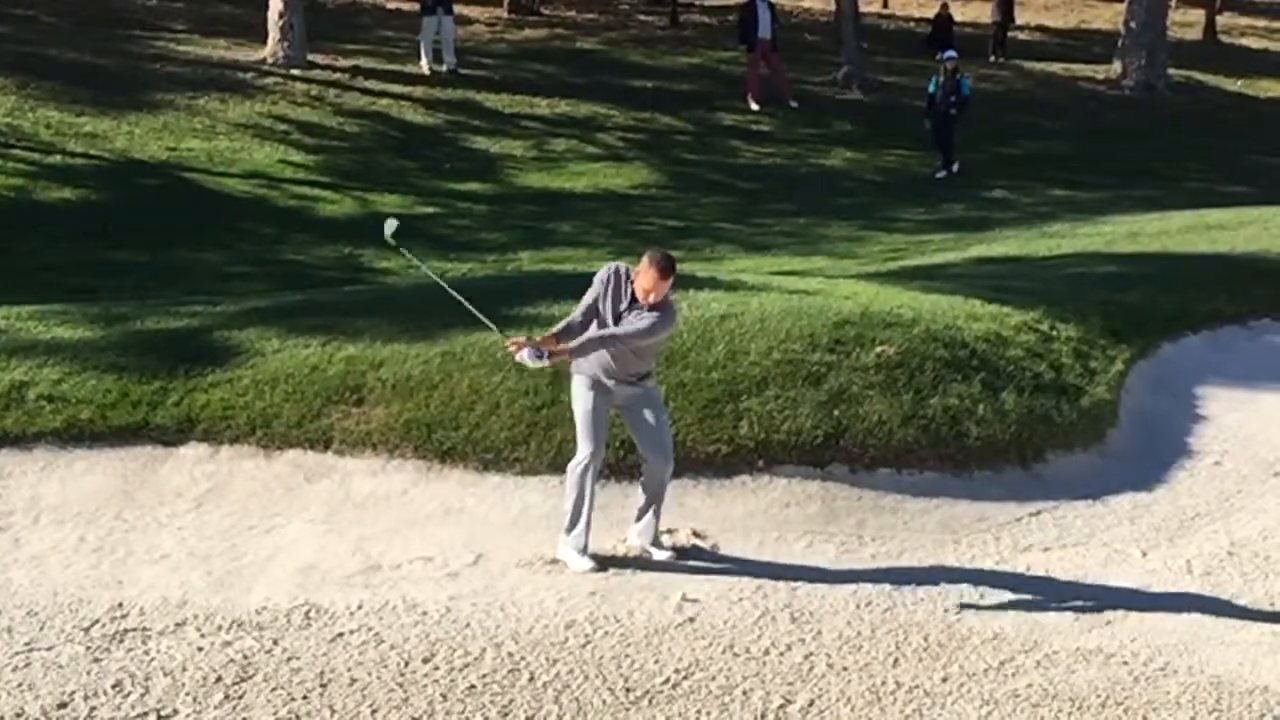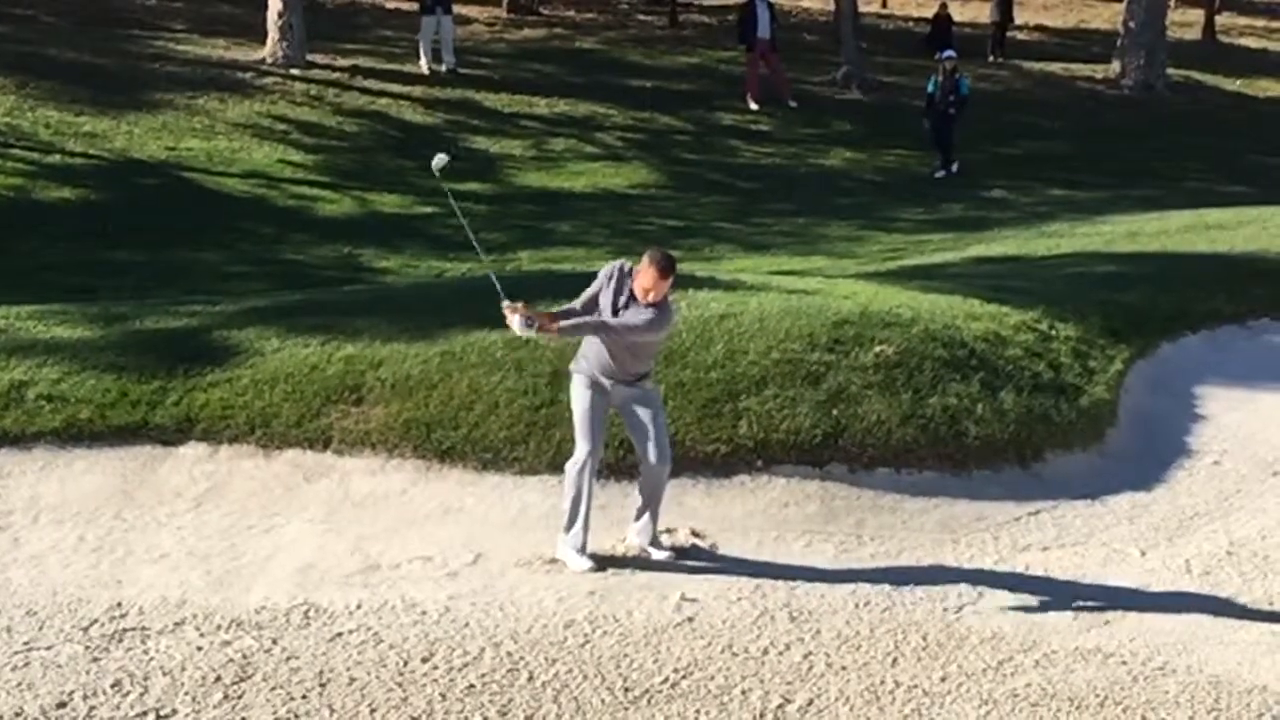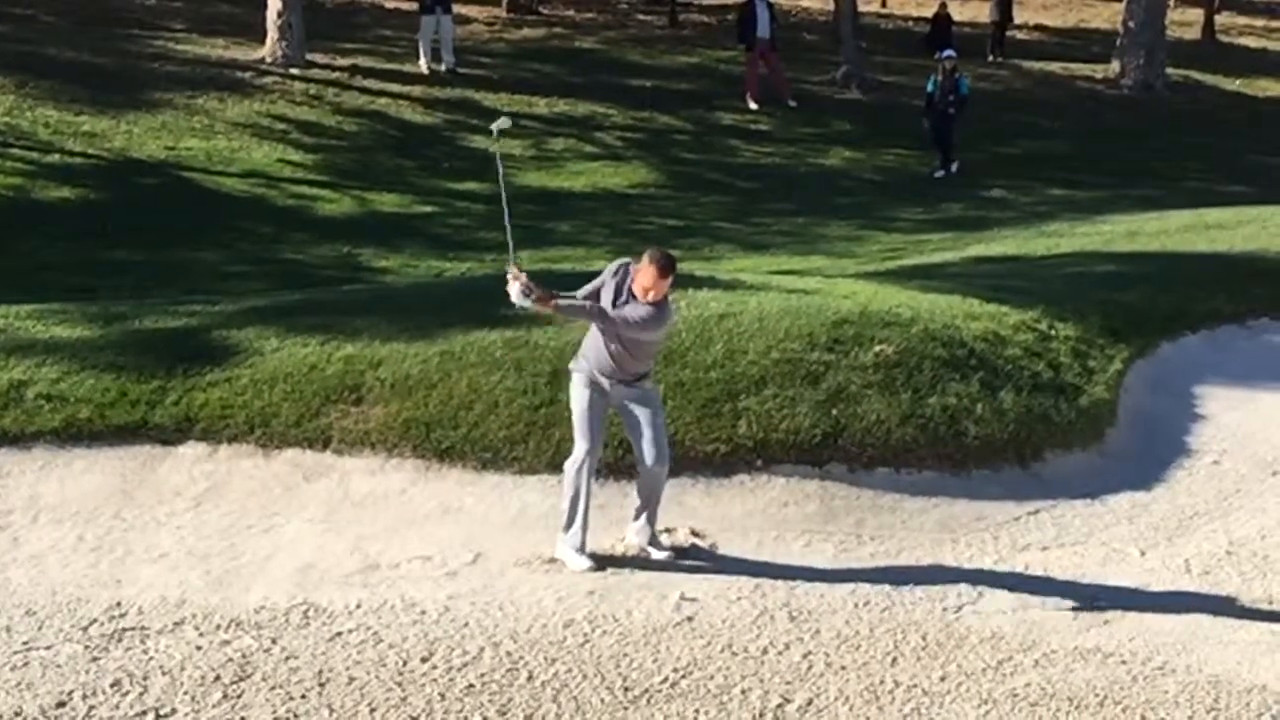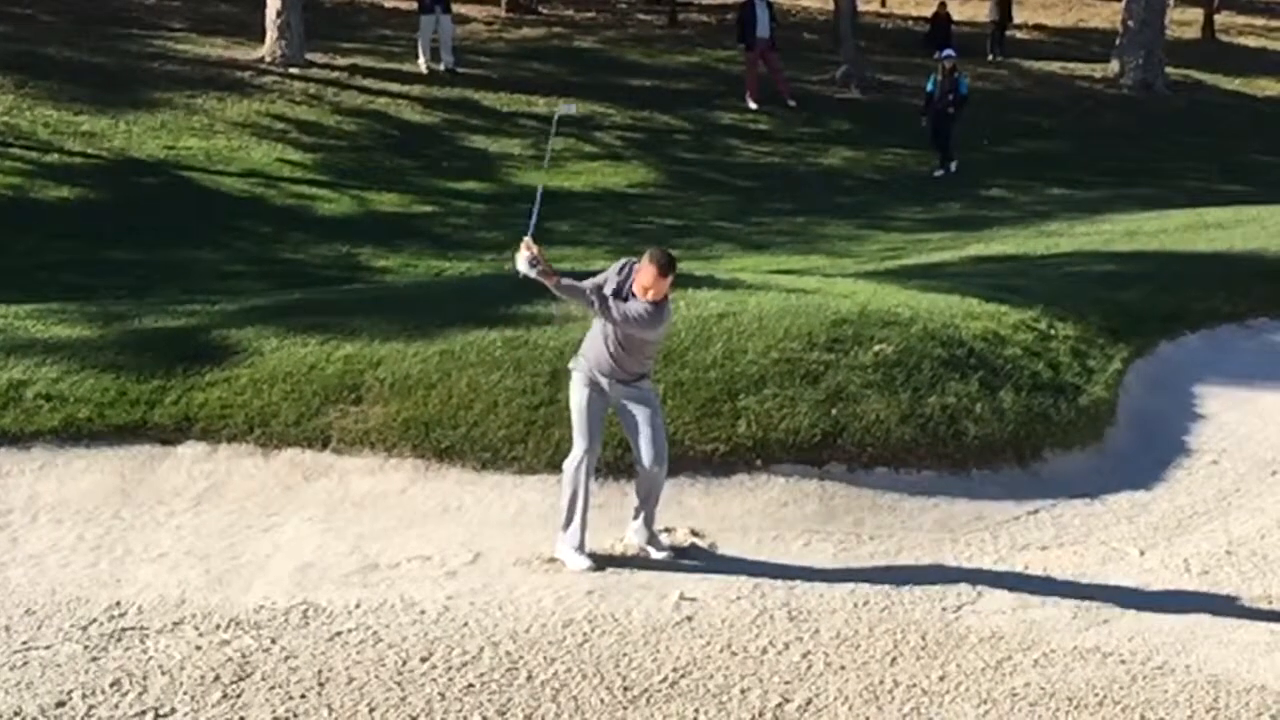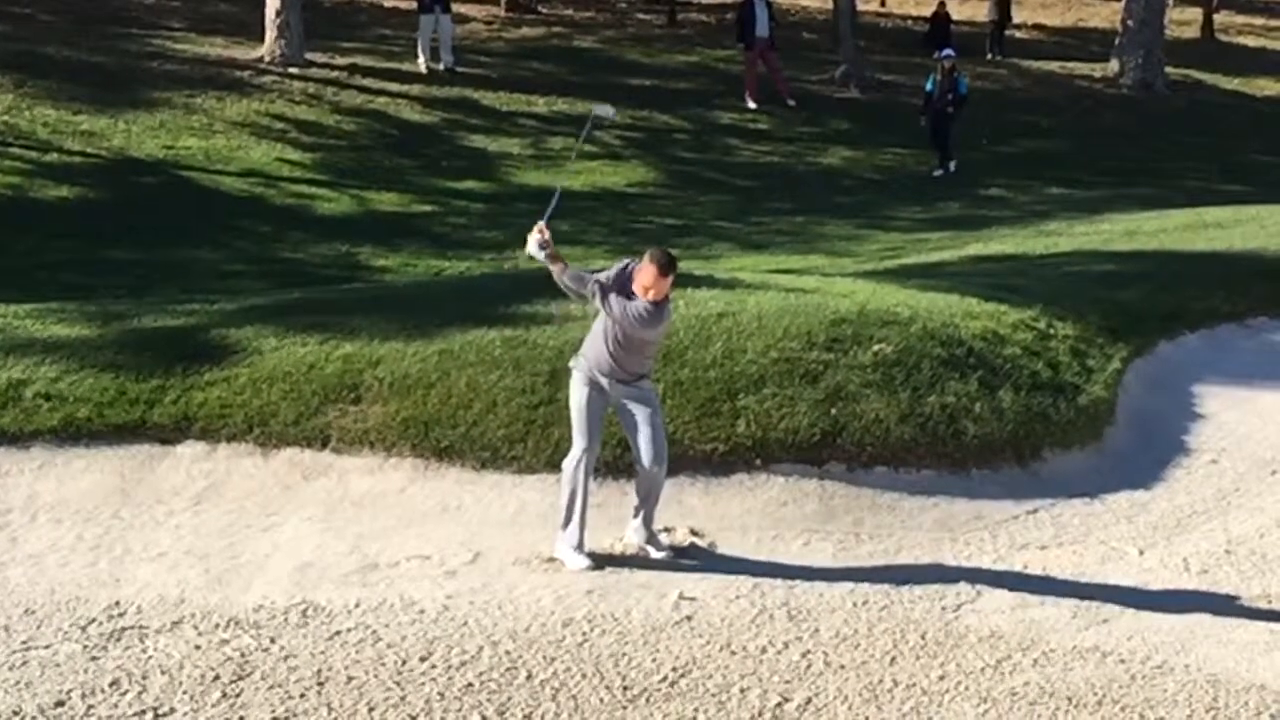
dt=0.2s
person 1, frame 1
left shoulder: (664, 317)
right shoulder: (612, 275)
left elbow: (610, 339)
right elbow: (581, 319)
left wrist: (560, 353)
right wrist: (542, 338)
left hip: (637, 385)
right hip: (592, 376)
left knee: (661, 459)
right knee: (590, 454)
left ankle: (643, 534)
right ankle: (571, 543)
person 1, frame 2
left shoulder: (660, 317)
right shoulder: (616, 272)
left elbow: (602, 327)
right elbow: (579, 308)
left wrist: (550, 328)
right wrist: (536, 312)
left hip: (636, 386)
right hip: (591, 376)
left knee: (658, 461)
right knee: (588, 453)
left ankle: (643, 533)
right ankle: (570, 542)
person 1, frame 3
left shoulder: (657, 317)
right shoulder: (620, 270)
left elbow: (598, 316)
right elbow: (581, 299)
left wrist: (546, 304)
right wrist: (537, 290)
left hip: (634, 386)
right hip: (590, 376)
left knee: (656, 462)
right knee: (586, 453)
left ankle: (642, 532)
right ankle: (569, 542)
person 1, frame 4
left shoulder: (656, 317)
right shoulder: (625, 268)
left elbow: (597, 303)
right elbow: (583, 292)
left wrist: (550, 278)
right wrist: (544, 270)
left hip: (634, 386)
right hip: (589, 375)
left knee: (654, 463)
right knee: (585, 452)
left ankle: (641, 532)
right ankle: (569, 542)
person 1, frame 5
left shoulder: (654, 317)
right shoulder: (626, 268)
left elbow: (598, 294)
right elbow: (581, 291)
left wrist: (557, 263)
right wrist: (551, 259)
left hip: (634, 386)
right hip: (589, 374)
left knee: (654, 462)
right knee: (584, 450)
left ankle: (641, 530)
right ankle: (568, 541)
